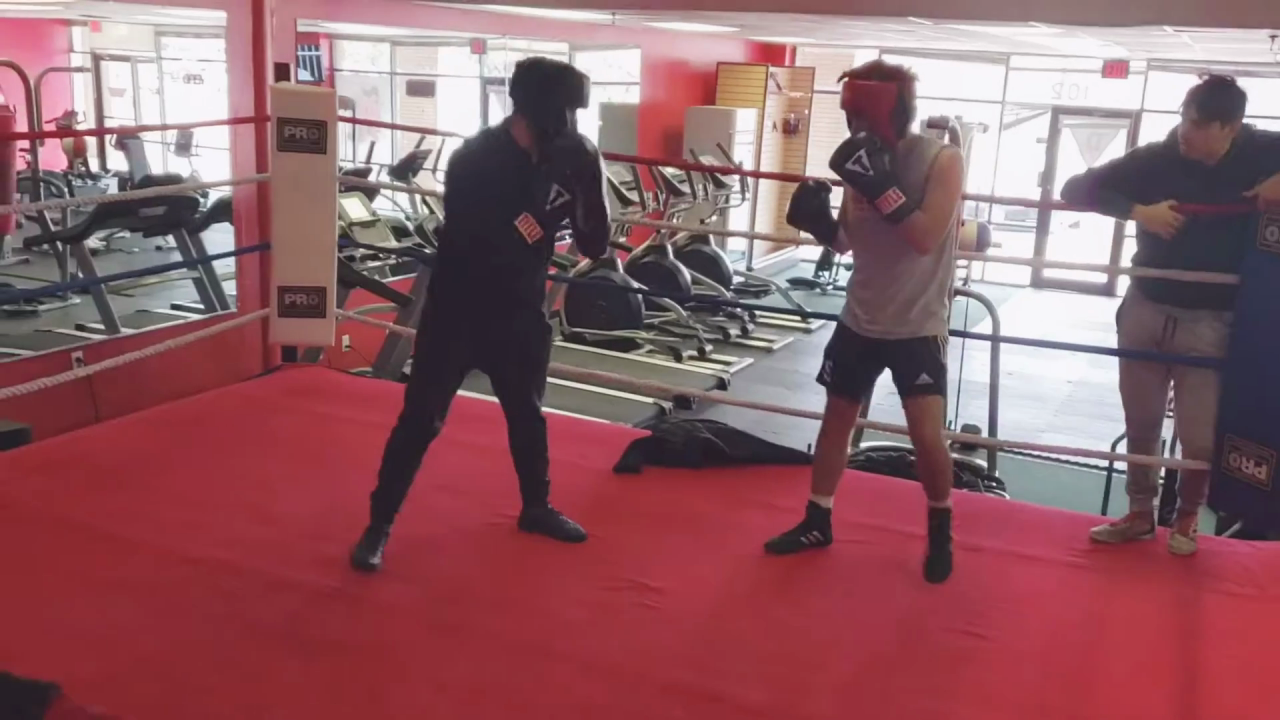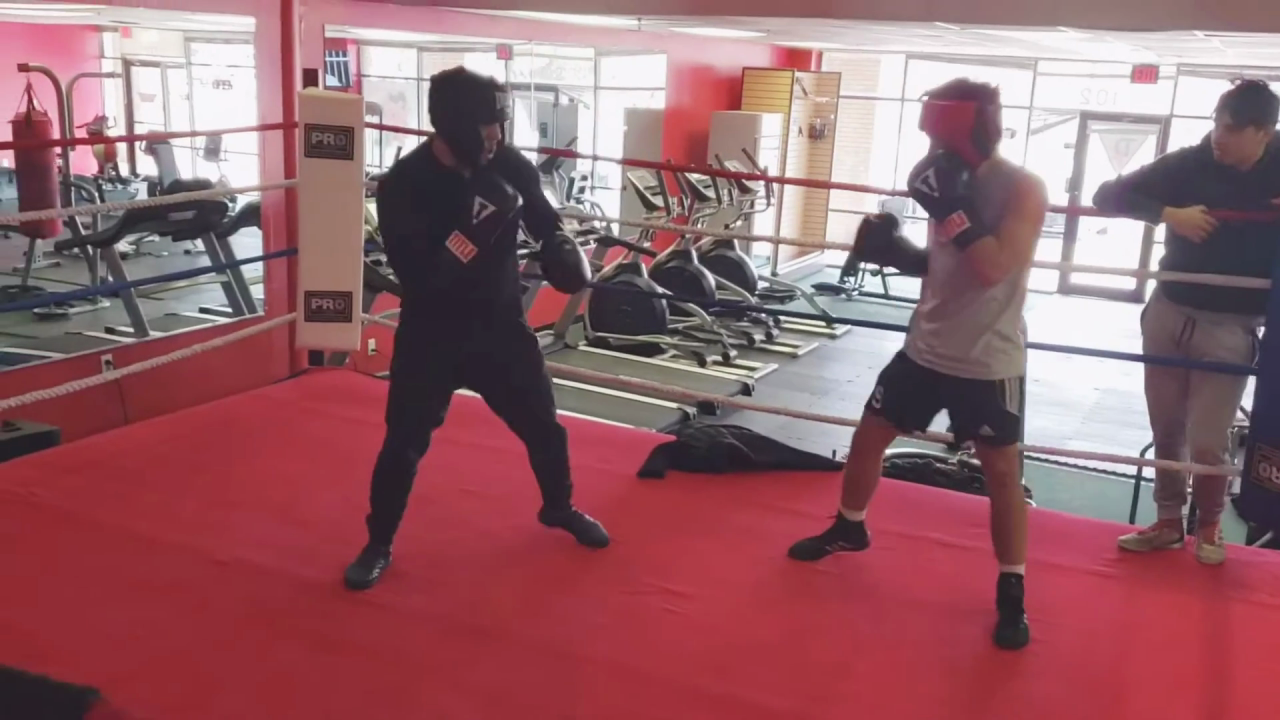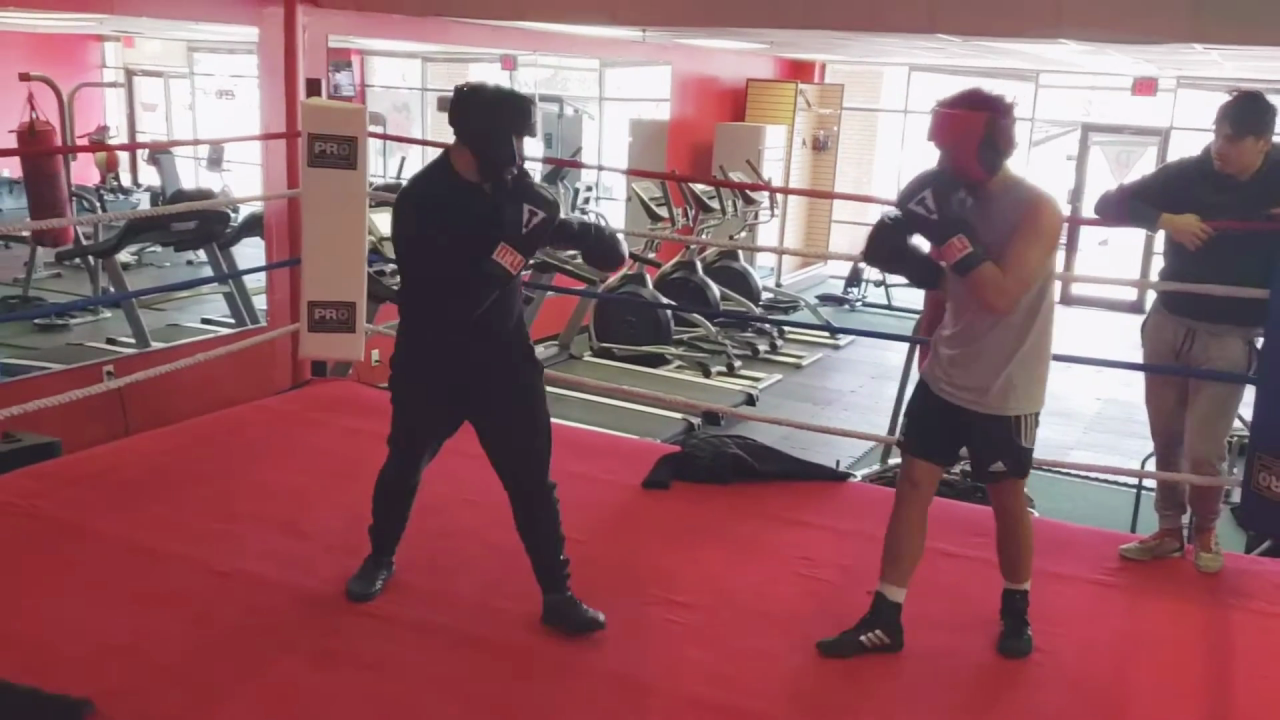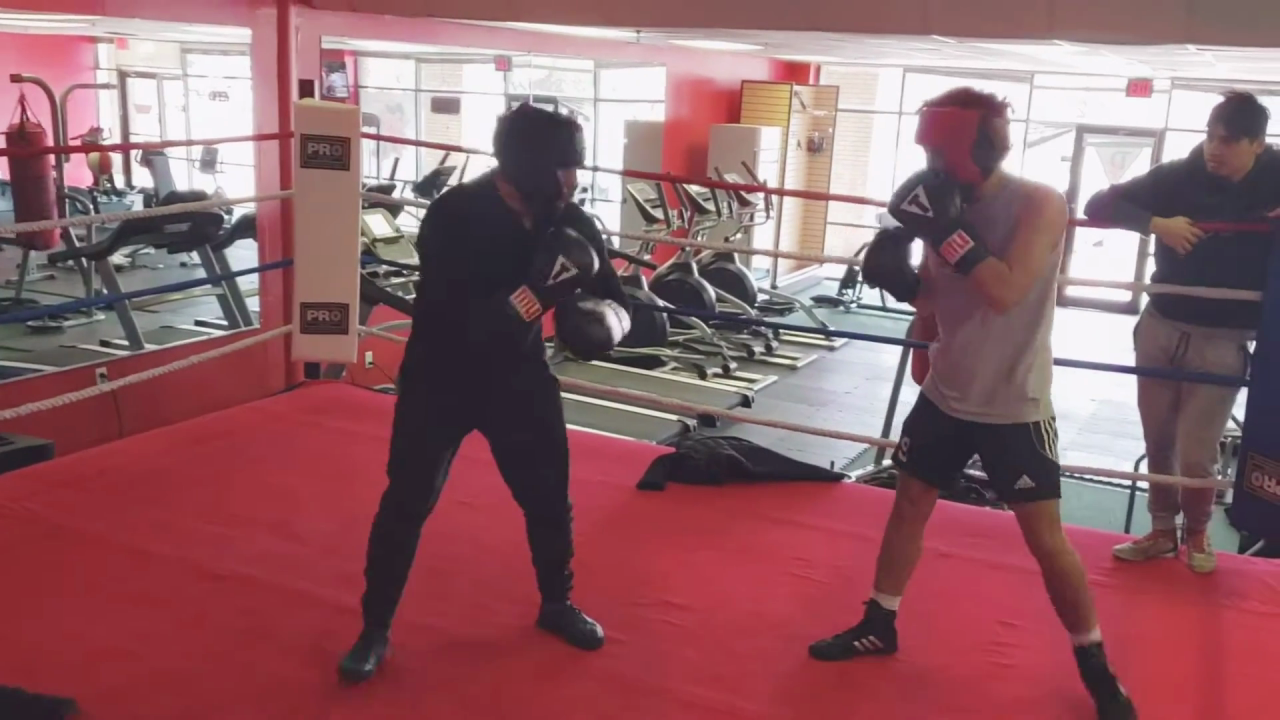
dt=0.4s
person 1, frame 1
left shoulder: (942, 160)
right shoulder: (864, 165)
left elbow: (926, 239)
left wrist: (881, 186)
right wrist: (818, 220)
left hip: (918, 326)
right hip: (860, 319)
left knee: (927, 434)
right knee: (837, 418)
left ankle: (940, 524)
right ankle: (817, 522)
person 1, frame 2
left shoulder: (1024, 189)
right shoulder: (954, 184)
left elbow: (994, 268)
left wrist: (949, 208)
right wrist: (897, 250)
left hip: (986, 362)
right hip: (925, 348)
left knee: (1002, 473)
right knee: (868, 439)
left ankle: (1012, 594)
right ankle: (849, 527)
person 1, frame 3
left shoulder: (1037, 210)
right shoulder: (966, 203)
left elbow: (1001, 294)
left wrist: (947, 232)
right wrist: (911, 260)
left hip: (1004, 392)
right hip: (944, 377)
left knee: (1007, 503)
right knee: (912, 492)
left ankle: (1016, 607)
right ankle: (884, 619)
person 1, frame 4
left shoulder: (1037, 204)
right shoulder: (953, 209)
left elbow: (1004, 293)
left wrist: (945, 231)
right wrist: (898, 272)
left hip: (1015, 405)
right hip: (945, 394)
left knee: (1045, 540)
right knee: (909, 502)
left ankle: (1094, 663)
right ankle: (879, 625)
person 2, frame 1
left shoulder: (559, 161)
right shoulder: (474, 161)
left elbow: (596, 246)
right elbow: (480, 248)
left wrist: (592, 191)
right wrist: (541, 214)
left hip: (519, 310)
right hip: (458, 307)
left knee: (527, 412)
right knee: (421, 417)
left ankle: (536, 506)
right ankle: (379, 524)
person 2, frame 2
left shoulder: (510, 168)
right shoulder: (403, 184)
left elbow: (541, 220)
right elbow: (414, 274)
left wrist: (562, 250)
right wrist: (473, 229)
left hip: (500, 327)
right hip: (430, 334)
left knee: (542, 424)
right knee: (403, 442)
left ankle: (559, 507)
right ankle: (379, 545)
person 2, frame 3
left shoulder: (505, 182)
right shoulder: (422, 202)
left elbow: (536, 222)
right elbow: (455, 300)
left wrist: (579, 235)
right wrist: (517, 242)
left hip: (503, 353)
right hip: (432, 359)
left knee: (530, 477)
right knee: (406, 463)
left ankle: (557, 594)
right ankle: (380, 557)
person 2, frame 4
left shoulder: (564, 220)
right shoulder: (454, 217)
left elbow: (609, 293)
right elbow: (456, 322)
left wrist: (602, 317)
right wrist: (539, 290)
left hip: (519, 374)
right hip: (440, 376)
left knee: (548, 495)
right knee: (408, 499)
left ankle: (557, 603)
right ankle: (375, 629)
person 3, frame 1
right shoulder: (1154, 159)
right elbow: (1077, 189)
right wrist: (1138, 211)
left hip: (1211, 320)
right hip: (1146, 309)
left knee: (1200, 436)
right knee: (1140, 424)
left ankle: (1186, 516)
right ankle: (1140, 512)
person 3, frame 2
right shoulder: (1186, 164)
right elbow: (1108, 195)
right wrist: (1168, 213)
left hip: (1231, 324)
right hip: (1170, 311)
left knee: (1208, 440)
right knee: (1166, 429)
left ankle: (1209, 524)
right ankle: (1168, 521)
person 3, frame 3
right shoulder: (1186, 174)
right elbow: (1109, 204)
right wrist: (1165, 220)
left hip: (1230, 335)
right hip: (1169, 322)
left knee: (1204, 449)
right knee: (1167, 439)
left ankle: (1205, 531)
right ankle: (1169, 530)
person 3, frame 4
right shoulder: (1177, 176)
right elbow: (1099, 205)
right wrist: (1156, 223)
left hip: (1224, 338)
right hip: (1161, 325)
left knee: (1197, 453)
right knee: (1158, 441)
left ankle: (1197, 531)
right ankle: (1162, 530)
